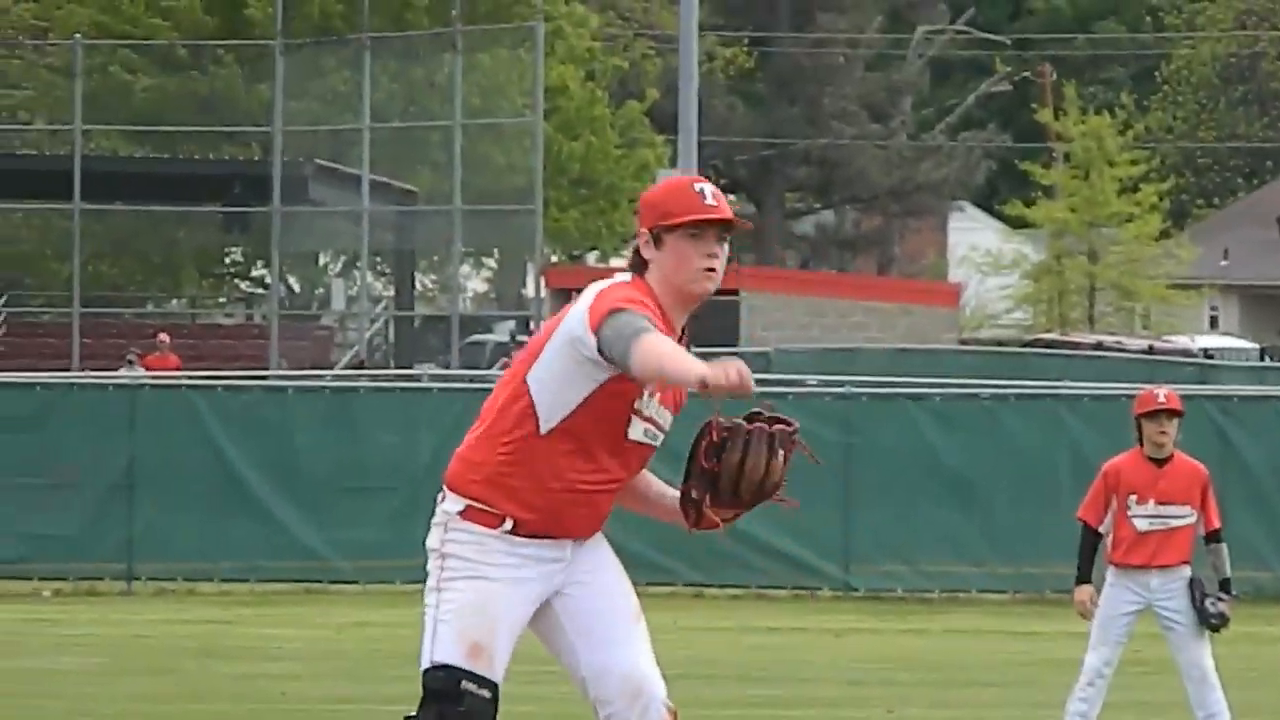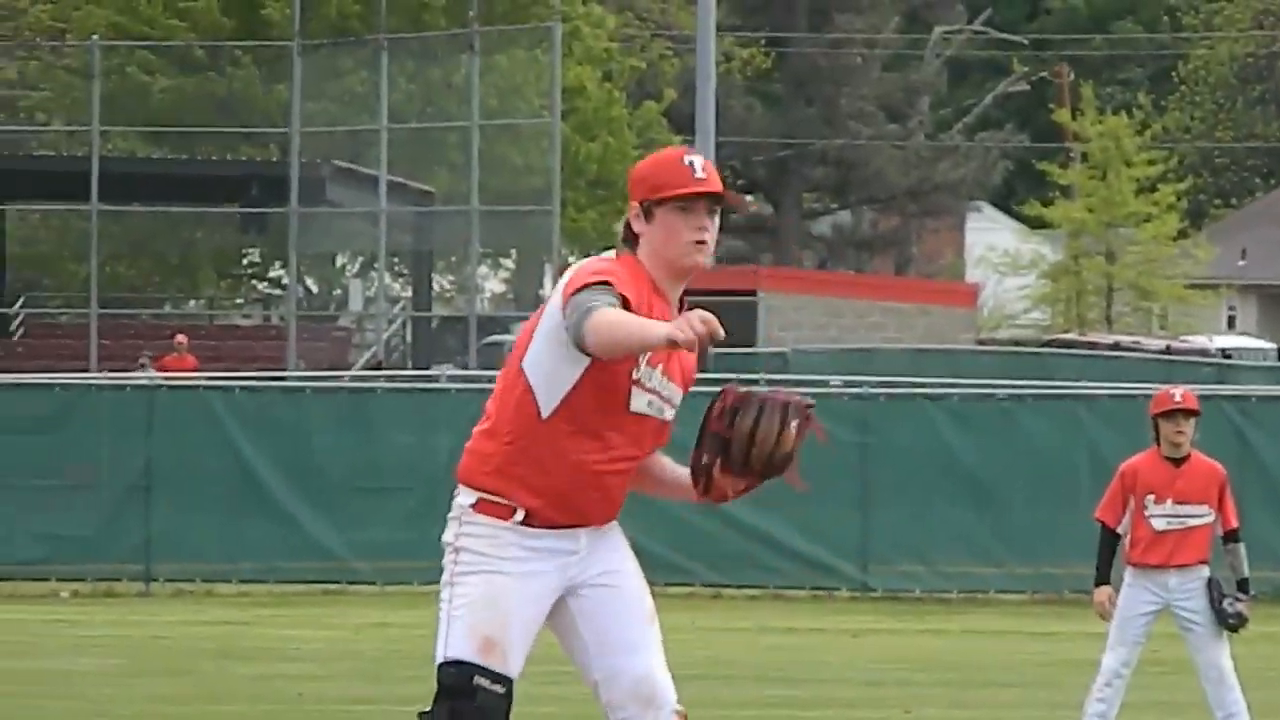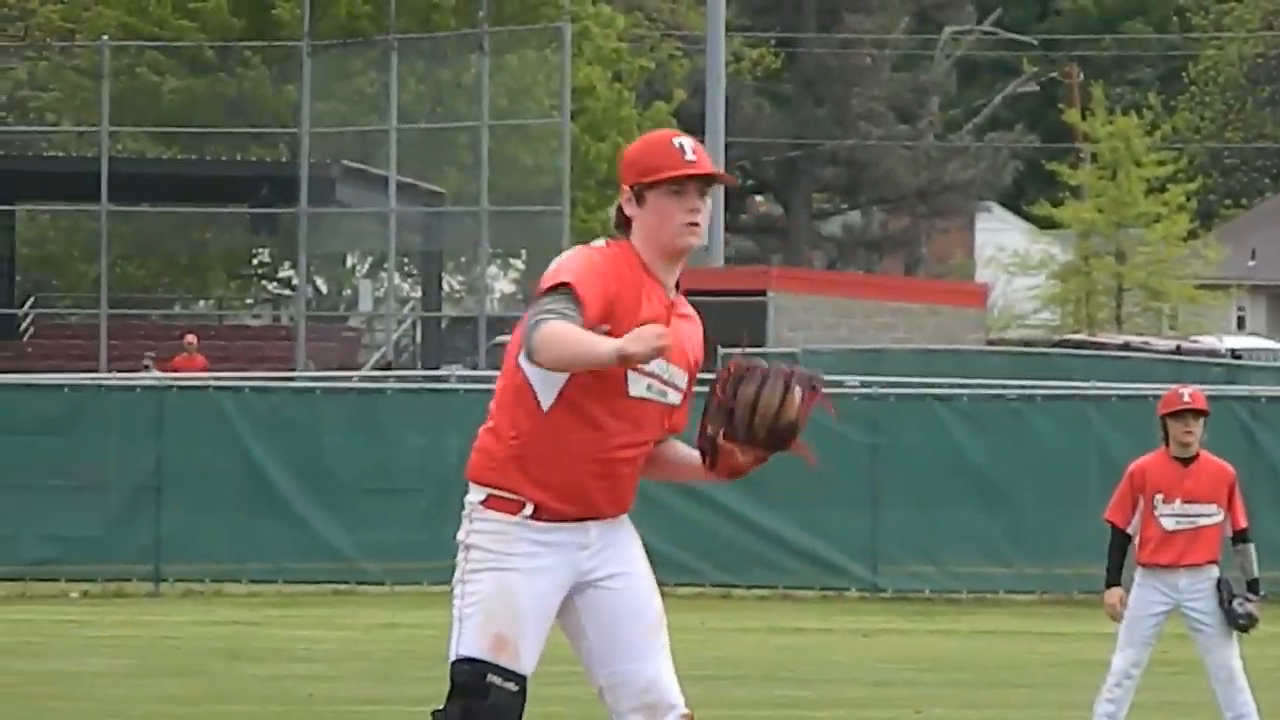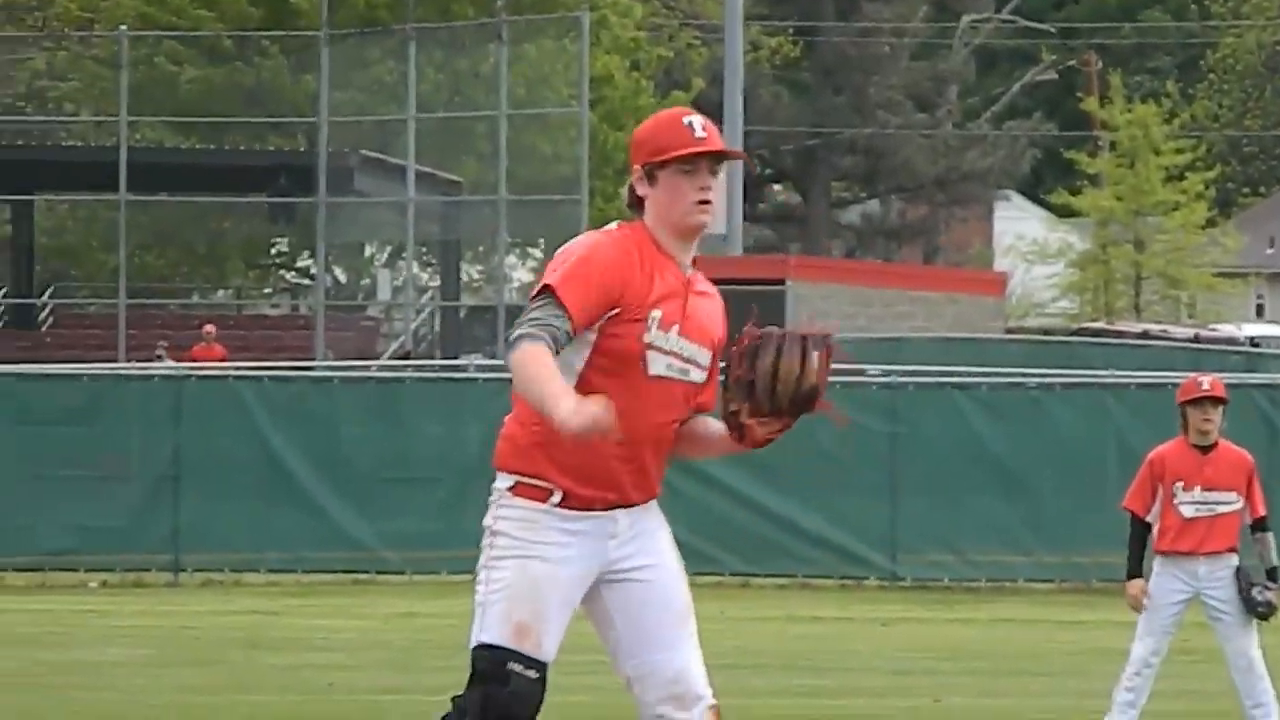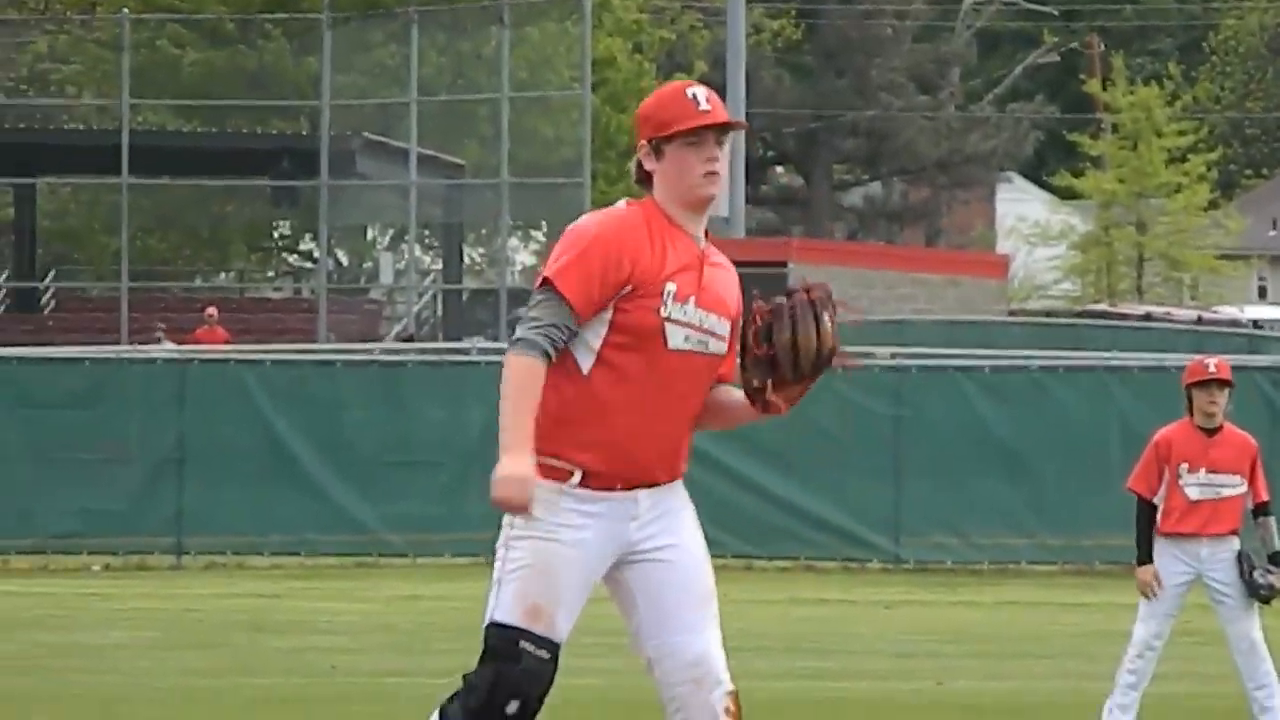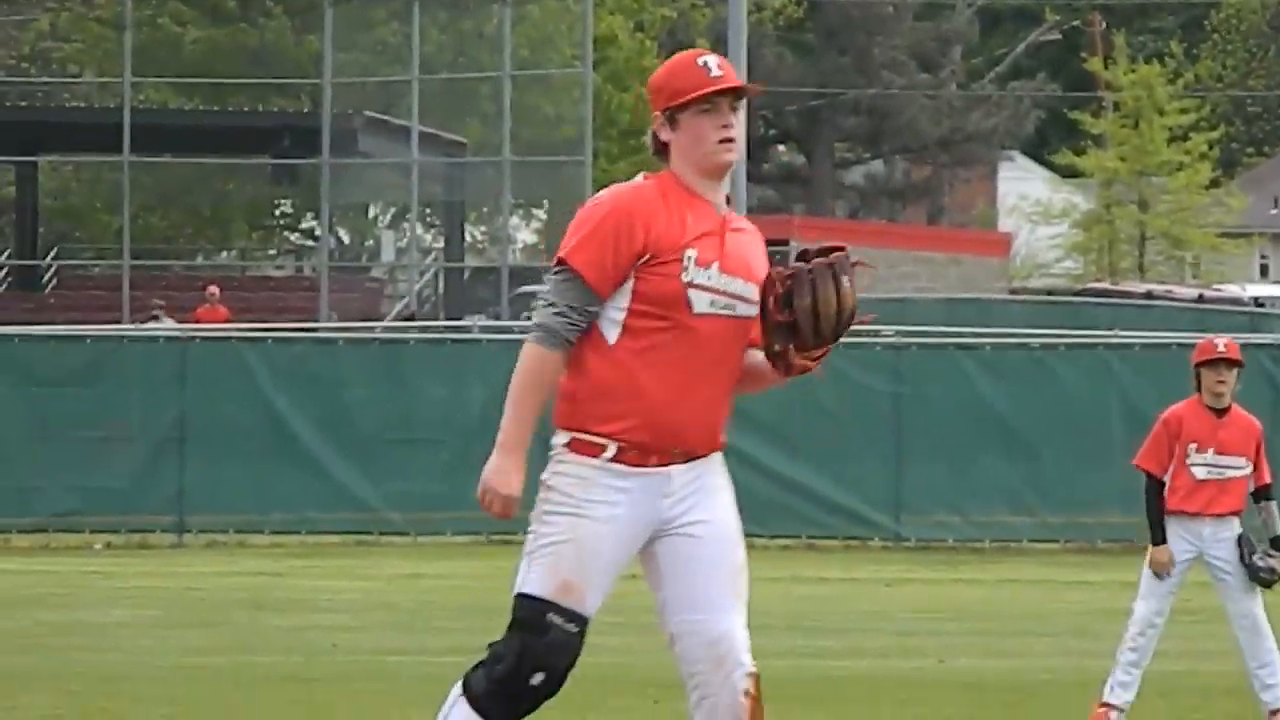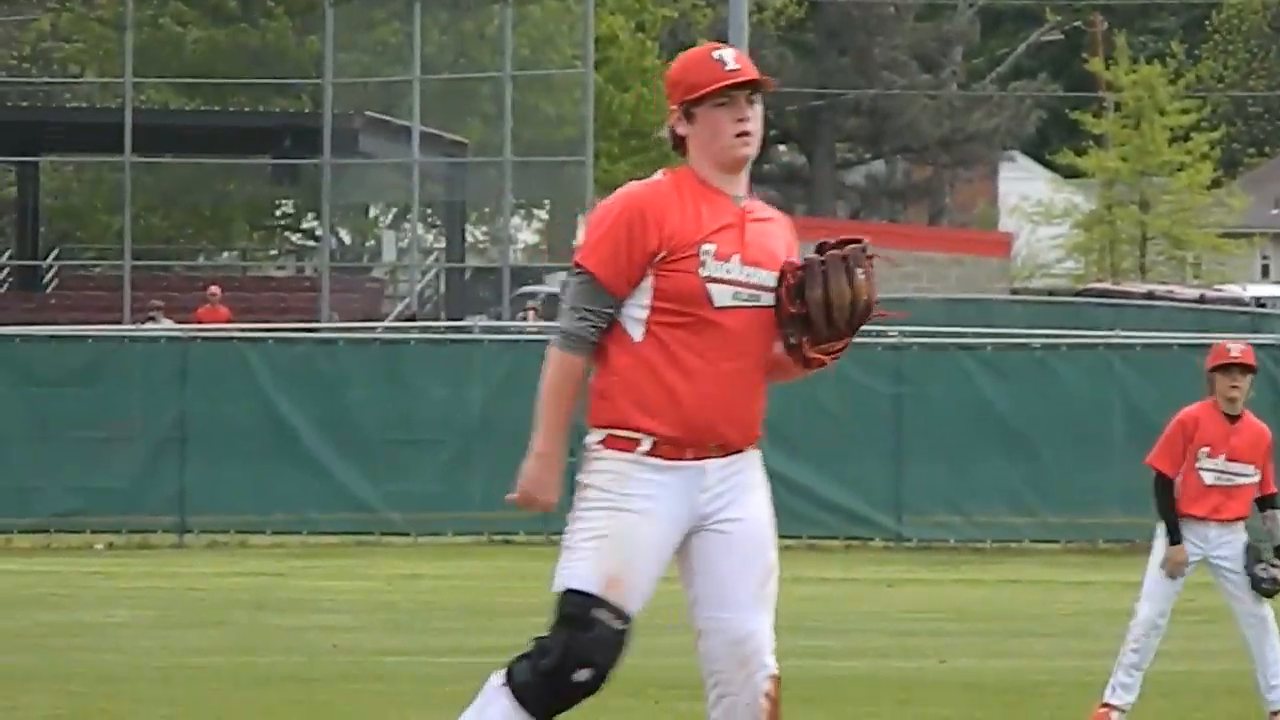
dt=0.1s
person 1, frame 1
left shoulder: (675, 351)
right shoulder: (615, 302)
right elbow: (640, 352)
left wrist: (685, 509)
right wrist: (704, 374)
left hip: (578, 547)
right hip: (487, 538)
person 1, frame 2
left shoulder: (678, 345)
right shoulder: (602, 279)
right elbow: (595, 327)
left wrist: (698, 487)
right wrist: (672, 331)
left hip: (594, 539)
right hip: (500, 531)
person 1, frame 3
left shoulder: (687, 327)
right shoulder: (592, 269)
right elbow: (547, 338)
left wrist: (712, 464)
right wrist: (614, 349)
left hip: (607, 534)
right hip: (516, 528)
person 1, frame 4
left shoulder: (709, 305)
right shoulder: (602, 255)
right elbow: (528, 344)
left wrist: (741, 435)
right wrist: (565, 408)
left hip: (635, 523)
right hip: (541, 517)
person 1, frame 5
left shoulder: (723, 275)
right shoulder: (608, 237)
right elbow: (533, 344)
left wrist: (759, 401)
right wrist: (515, 455)
left hip: (663, 504)
right hip: (568, 499)
person 1, frame 6
left shoulder: (749, 242)
right shoulder: (626, 209)
right elbow: (552, 328)
right wrist: (509, 451)
left hip: (698, 479)
right hip: (601, 473)
left knee: (724, 665)
right knee: (533, 658)
person 1, frame 7
left shoulder: (776, 232)
right shoulder: (641, 209)
right elbow: (575, 337)
right wrist: (543, 460)
left hip: (735, 474)
right hip: (636, 468)
left knee: (745, 663)
right knee: (578, 651)
person 2, frame 1
left shoulder: (1196, 473)
right shoulder: (1115, 471)
left elbow: (1213, 532)
right elbow: (1092, 527)
left wrist: (1224, 587)
right wrist: (1083, 581)
left hip: (1176, 581)
right hip: (1124, 580)
left knee: (1200, 668)
right knee: (1097, 666)
person 2, frame 2
left shoulder: (1214, 473)
right shoulder: (1133, 470)
left elbow: (1231, 532)
right elbow: (1110, 528)
left wrist: (1242, 588)
right wrist: (1101, 583)
left hip: (1194, 581)
right hip: (1142, 581)
left knee: (1218, 669)
right knee: (1114, 667)
person 2, frame 3
left shoulder: (1223, 473)
right shoulder: (1142, 471)
left elbow: (1241, 533)
right elbow: (1121, 530)
left wrist: (1253, 588)
right wrist: (1112, 585)
left hip: (1204, 581)
right hip: (1151, 581)
left knee: (1228, 669)
right knee: (1125, 668)
person 2, frame 4
left shoulder: (1242, 461)
right shoulder: (1161, 459)
right elbow: (1140, 520)
right wrist: (1133, 575)
left hip: (1223, 570)
right hip: (1171, 569)
left knee: (1247, 658)
right knee: (1144, 656)
person 2, frame 5
left shoulder: (1246, 445)
right shoulder: (1167, 440)
right elbow: (1146, 502)
right wrist: (1144, 561)
left hip: (1225, 551)
right hip: (1172, 552)
left knee: (1249, 639)
right knee: (1146, 640)
person 2, frame 6
right shoulder: (1175, 418)
right elbow: (1152, 481)
right wrist: (1157, 541)
left hip: (1226, 532)
right hip: (1176, 529)
right knee: (1146, 618)
person 2, frame 7
right shoulder: (1191, 420)
right elbow: (1163, 481)
right wrist: (1174, 540)
left hip: (1232, 534)
right hip: (1182, 531)
right knee: (1148, 619)
